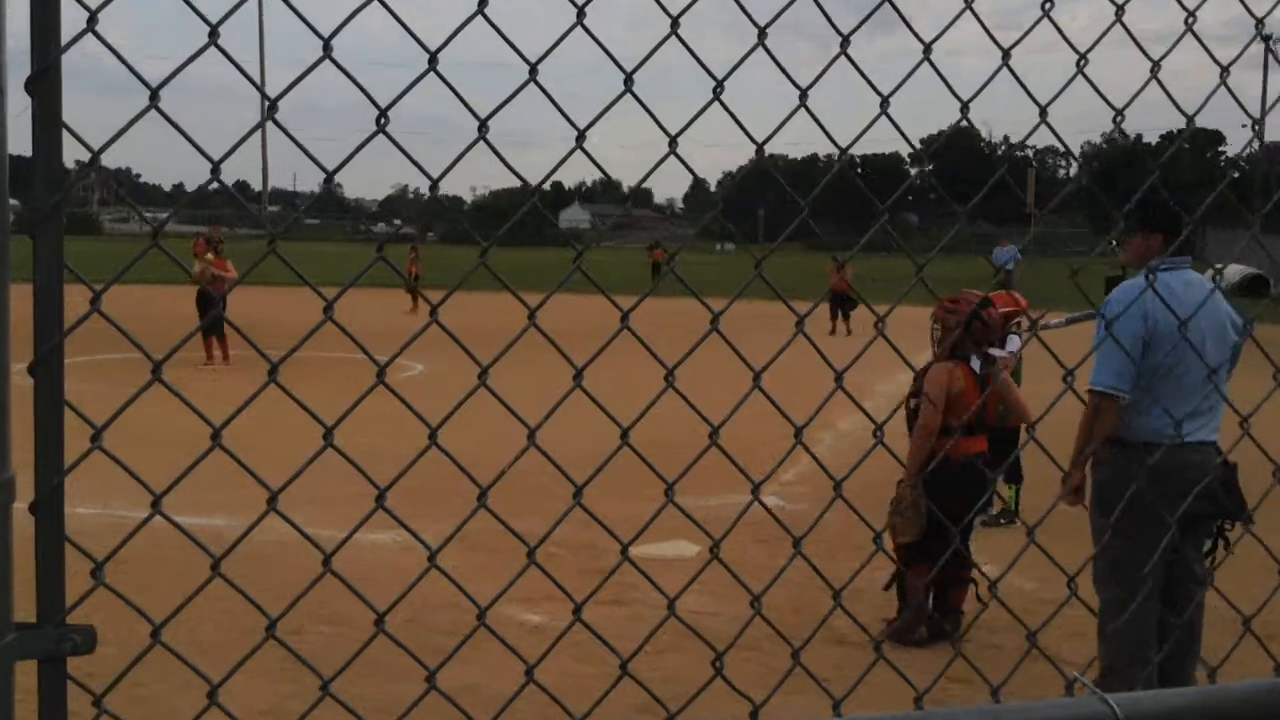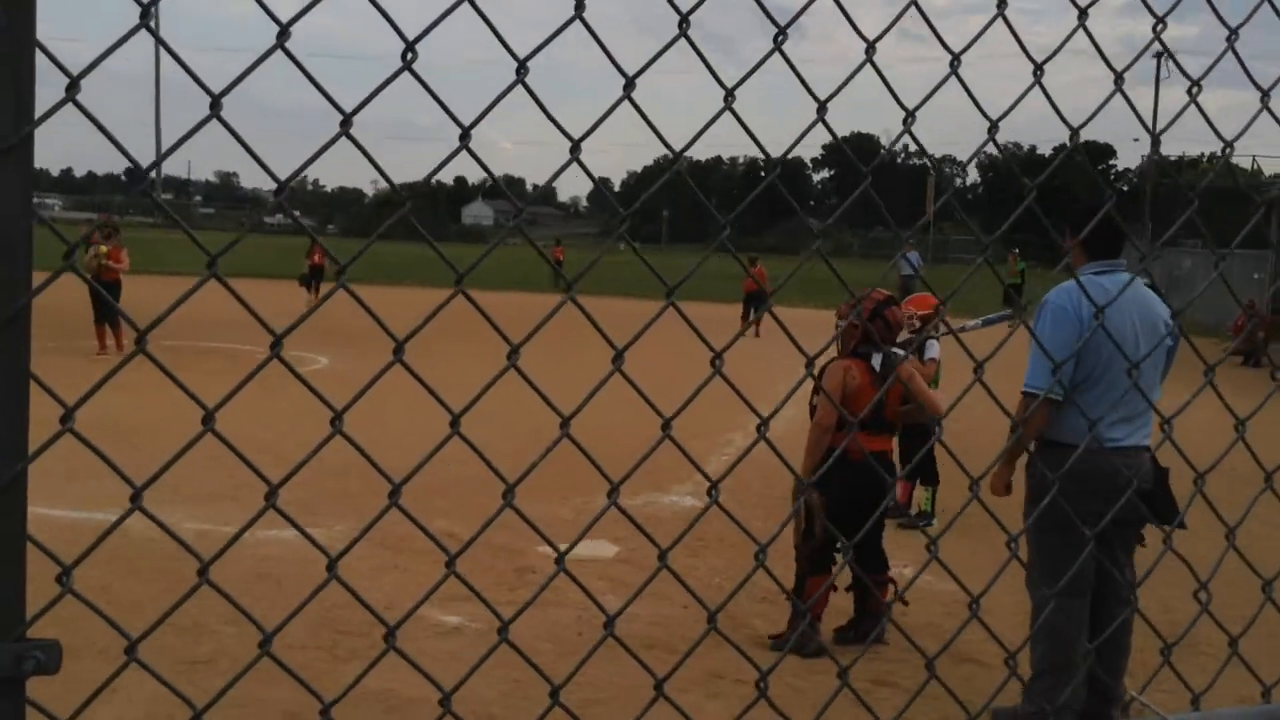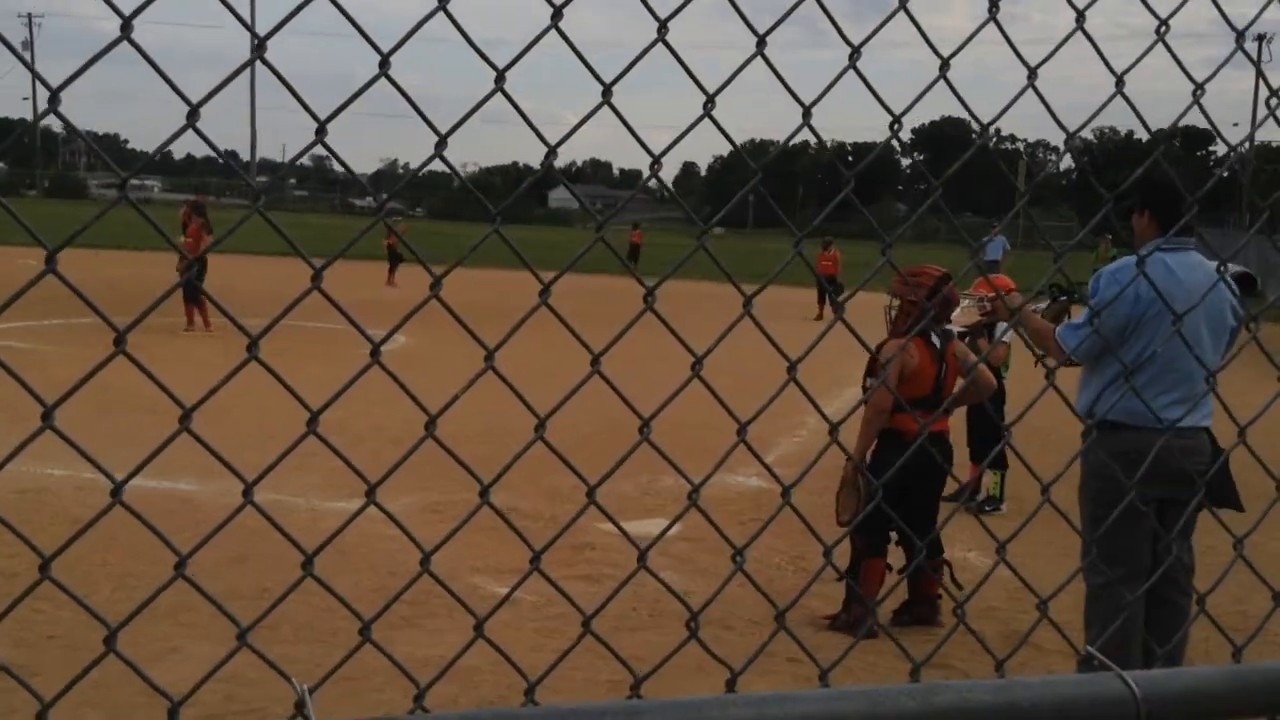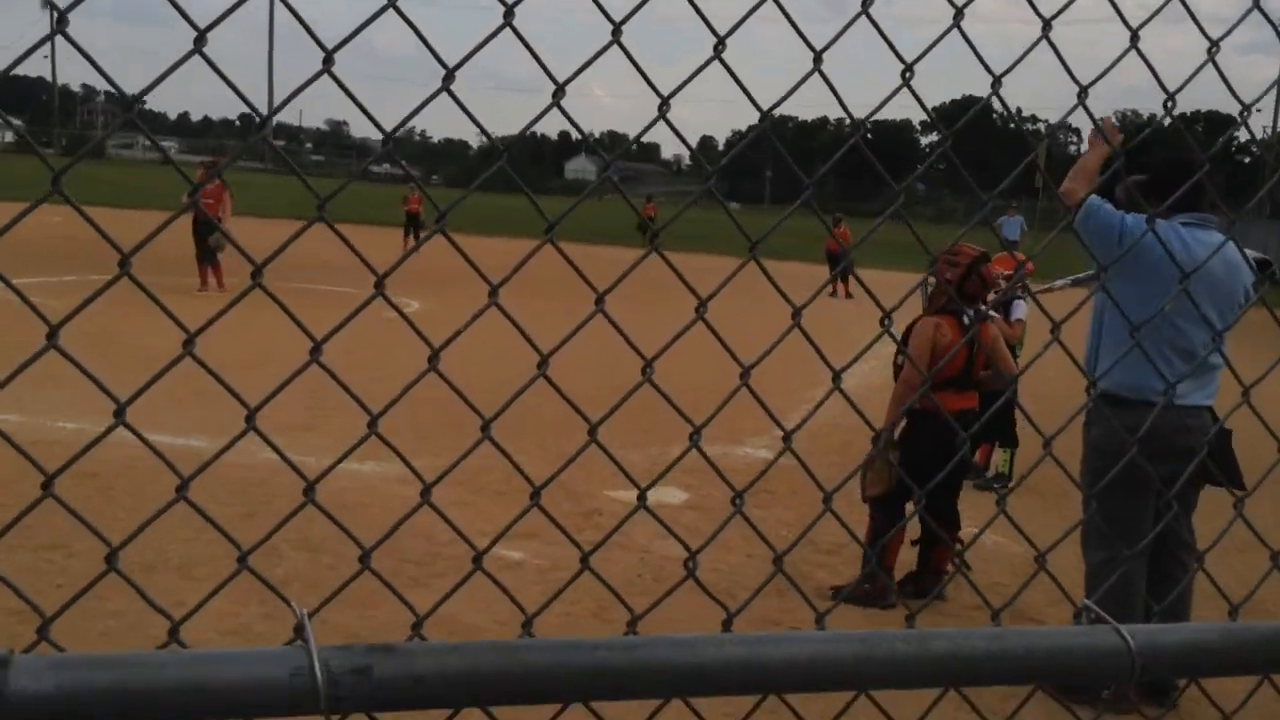
dt=0.7s
person 1, frame 1
left shoulder: (1130, 298)
right shoulder: (1220, 302)
left elbow: (1108, 397)
right elbow: (1216, 384)
left wrist: (1078, 465)
left hip: (1136, 463)
right hip: (1201, 462)
left knee: (1127, 590)
right knee: (1185, 586)
left ankle: (1126, 699)
person 1, frame 2
left shoulder: (1069, 299)
right shoulder: (1157, 305)
left elbow: (1043, 397)
right elbow: (1150, 386)
left wrist: (1008, 462)
left hip: (1074, 465)
right hip: (1134, 466)
left knee: (1063, 593)
right knee: (1116, 589)
person 1, frame 3
left shoulder: (1125, 276)
right shoulder: (1221, 285)
left elbow: (1067, 349)
right elbow: (1209, 359)
left wrist: (1019, 310)
left hip: (1123, 445)
right hip: (1191, 447)
left knee: (1114, 576)
right knee: (1172, 575)
person 1, frame 4
left shoulder: (1138, 240)
right shoulder: (1237, 261)
left elbow: (1072, 194)
left wrist: (1101, 146)
left hip: (1127, 418)
right hip: (1195, 423)
left knee: (1115, 548)
right knee: (1173, 549)
left ankle: (1109, 678)
right ankle: (1159, 675)
person 2, frame 1
left shoulder: (943, 371)
right shoulder: (993, 372)
left elbow: (927, 428)
right elbow: (1020, 414)
left wrist: (909, 476)
left hip: (941, 468)
right hip: (975, 468)
left knee: (914, 542)
right knee: (955, 543)
left ankle: (912, 621)
right ankle: (948, 620)
person 2, frame 2
left shoulder: (842, 368)
right shoulder: (900, 368)
left elbow: (824, 424)
right elbow: (935, 407)
left wrist: (806, 474)
left hip: (842, 467)
right hip: (881, 467)
left knee: (817, 546)
right knee: (868, 545)
left ankle: (806, 630)
right ankle: (871, 623)
person 2, frame 3
left shoulder: (897, 348)
right shoulder: (951, 347)
left elbow: (879, 406)
right elbow: (986, 384)
left wrist: (857, 454)
left hip: (898, 448)
right hip: (937, 448)
left knee: (871, 528)
right knee: (922, 527)
left ankle: (859, 612)
right ankle: (925, 604)
person 2, frame 4
left shoulder: (931, 325)
right shoulder: (986, 328)
left elbow: (909, 381)
right elbow: (1007, 373)
left wrist: (886, 429)
left hip: (930, 424)
right hip: (965, 424)
left knee: (888, 499)
right knee: (942, 502)
left ankle: (876, 583)
right ankle: (931, 577)
person 3, frame 1
left shoulder: (1012, 339)
left elbow: (1005, 368)
left wrist: (987, 349)
left knee: (1007, 455)
right knee: (989, 454)
left ankle: (1011, 510)
right ankle: (987, 503)
person 3, frame 2
left shoulder: (930, 343)
right shoulder: (911, 342)
left elbow: (927, 375)
left wrist: (908, 355)
left knee: (925, 459)
right knee: (907, 456)
left ankle: (927, 513)
right ankle: (903, 503)
person 3, frame 3
left shoulder: (1002, 326)
right shoulder: (982, 325)
left elbow: (996, 359)
left wrist: (978, 337)
right wrist: (964, 336)
left hip: (992, 391)
left knee: (993, 442)
right knee: (975, 441)
left ankle: (996, 497)
right ankle: (972, 488)
person 3, frame 4
left shoulder: (1017, 304)
right shoulder: (997, 302)
left elbow: (1014, 336)
left wrist: (993, 315)
left knee: (1004, 421)
right knee: (985, 418)
left ankle: (1004, 474)
right ankle: (982, 464)
